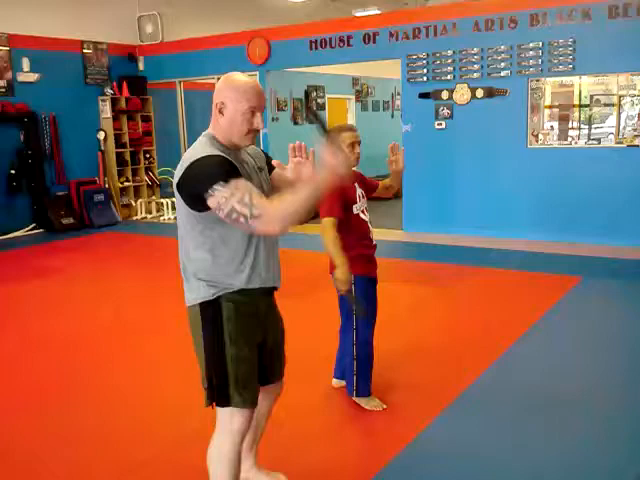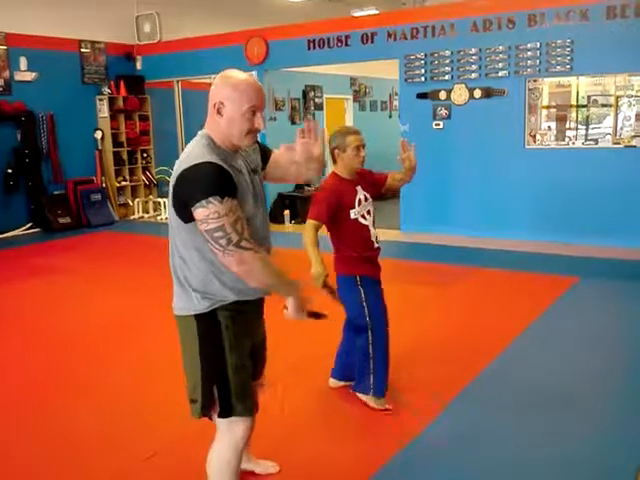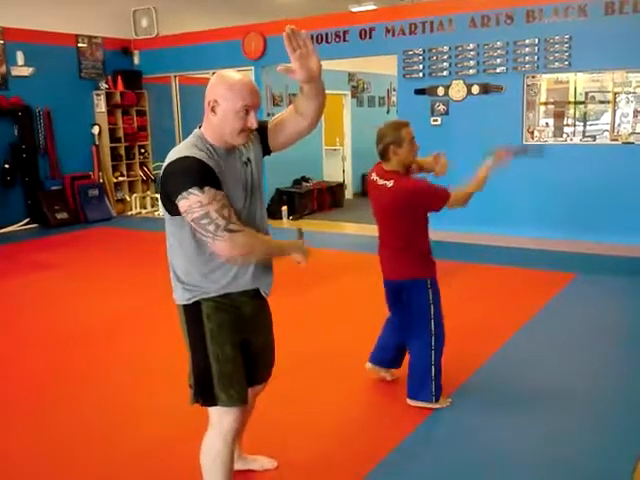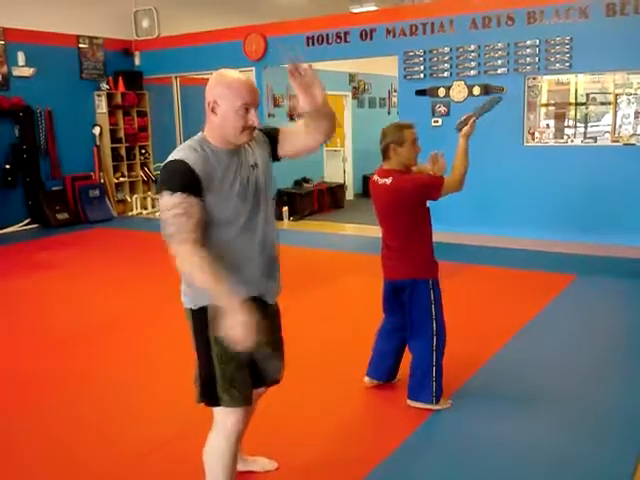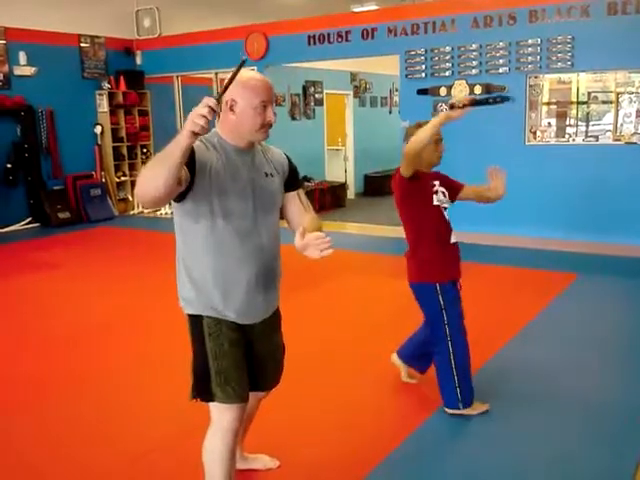
dt=0.7s
person 1, frame 1
left shoulder: (252, 154)
right shoulder: (205, 165)
left elbow: (288, 195)
right elbow: (270, 219)
left wrist: (302, 178)
right wrist: (325, 178)
left hip: (258, 293)
right hip: (223, 302)
left knee: (267, 388)
right knee: (235, 416)
person 1, frame 2
left shoulder: (247, 150)
right shoulder: (203, 171)
left elbow: (299, 169)
right elbow: (241, 258)
left wrist: (311, 159)
right wrist: (291, 291)
left hip: (240, 301)
right hip: (212, 311)
left knee: (248, 387)
right knee: (235, 422)
person 1, frame 3
left shoulder: (247, 141)
right shoulder: (187, 166)
left elbow: (304, 119)
right elbow: (230, 244)
left wrist: (311, 80)
right wrist: (290, 247)
left hip: (250, 291)
right hip: (211, 302)
left knee: (253, 383)
right knee: (226, 413)
person 1, frame 4
left shoulder: (257, 143)
right shoulder: (184, 168)
left elbow: (317, 133)
right elbow: (185, 249)
left wrist: (316, 108)
right wrist: (231, 305)
left hip: (259, 297)
right hip: (219, 308)
left knee: (253, 389)
right knee: (230, 414)
person 1, frame 5
left shoulder: (279, 161)
right shoulder: (196, 155)
left elbow: (303, 216)
right elbow: (147, 194)
left wrist: (309, 239)
right wrist: (187, 137)
left hip: (263, 302)
right hip: (214, 307)
left knee: (256, 389)
right knee: (227, 412)
person 2, frame 1
left shoulder: (355, 178)
right shoulder: (333, 186)
left elbow: (387, 190)
right elbow: (328, 229)
left wrist: (397, 171)
right wrist: (341, 266)
left hip: (364, 266)
right hip: (351, 271)
left knee: (359, 324)
right knee: (359, 329)
left ankle: (343, 375)
right ankle: (359, 390)
person 2, frame 2
left shoulder: (364, 177)
right shoulder: (330, 190)
left elbow: (398, 181)
right elbow: (310, 229)
left wrist: (409, 168)
right wrist: (316, 263)
left hip: (367, 267)
right hip: (353, 272)
left knee: (359, 324)
right knee: (374, 327)
left ankle: (342, 375)
right ankle: (370, 389)
person 2, frame 3
left shoulder: (376, 173)
right shoulder: (409, 189)
left elbow: (413, 164)
right elbow: (460, 199)
left wrist: (431, 165)
right wrist: (489, 165)
left hip: (390, 266)
right hip: (415, 270)
left knee: (400, 317)
right knee: (426, 331)
left ankle: (381, 361)
right ankle: (423, 394)
person 2, frame 4
left shoulder: (379, 177)
right shoulder: (408, 185)
right elbow: (455, 183)
left wrist: (432, 171)
right wrist: (463, 140)
left hip: (392, 268)
right hip: (417, 271)
left knee: (395, 322)
right knee: (428, 332)
left ankle: (378, 373)
right ankle: (424, 394)
person 2, frame 5
left shoulder: (438, 179)
right shoulder: (406, 179)
left elbow: (472, 193)
right elbow: (410, 150)
left wrist: (492, 193)
right wrist: (444, 117)
left hip: (441, 270)
right hip: (430, 274)
left knee: (439, 326)
right knee: (451, 337)
left ankle: (406, 358)
right ankle: (459, 402)
